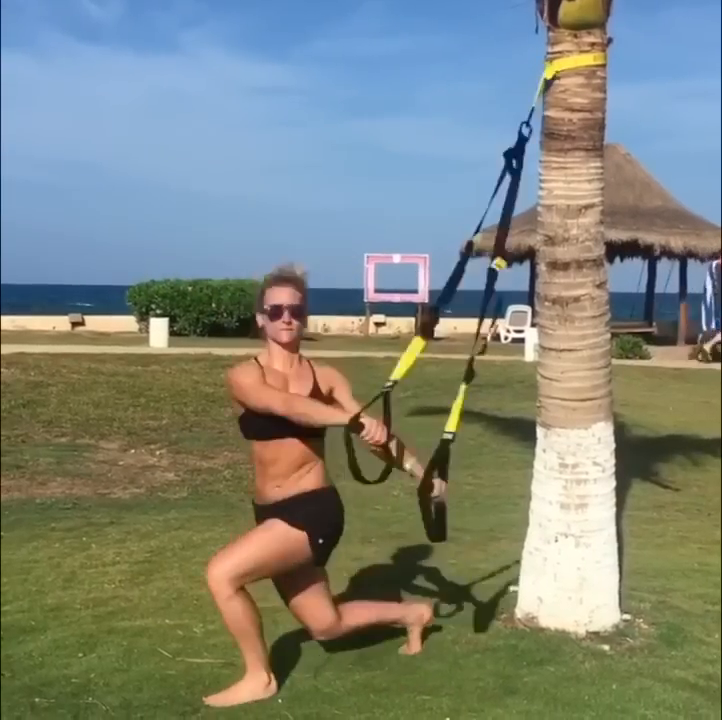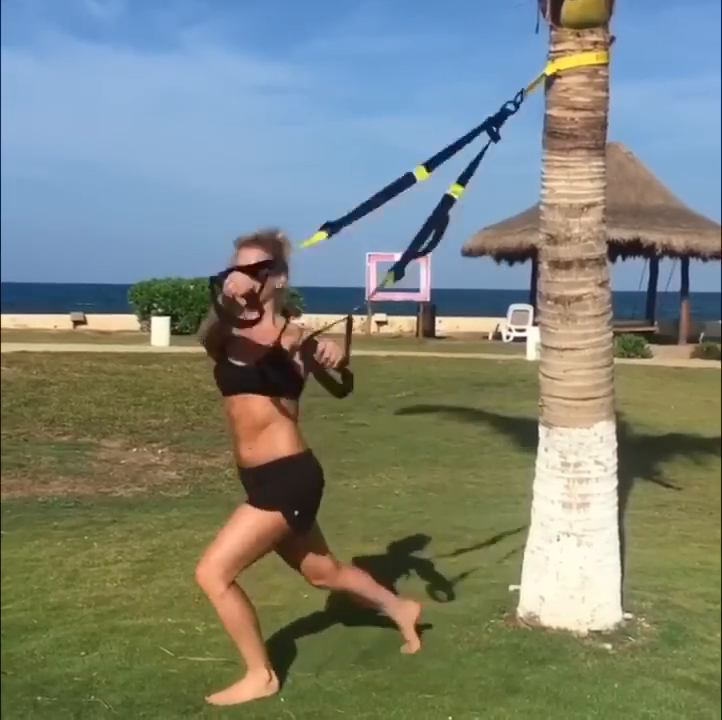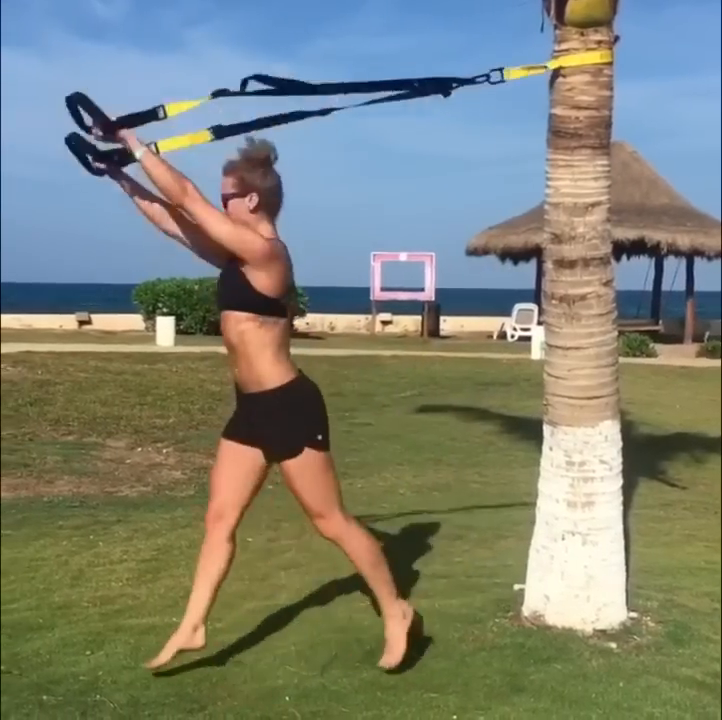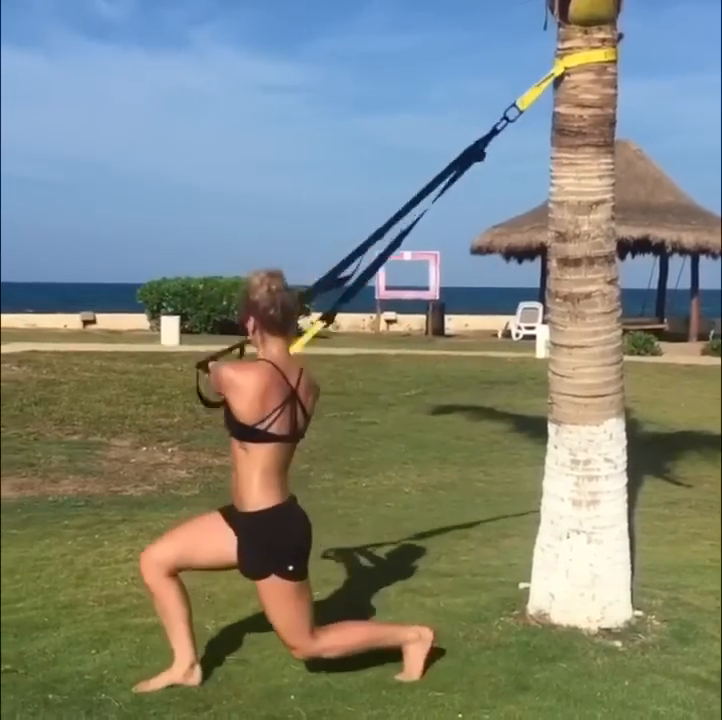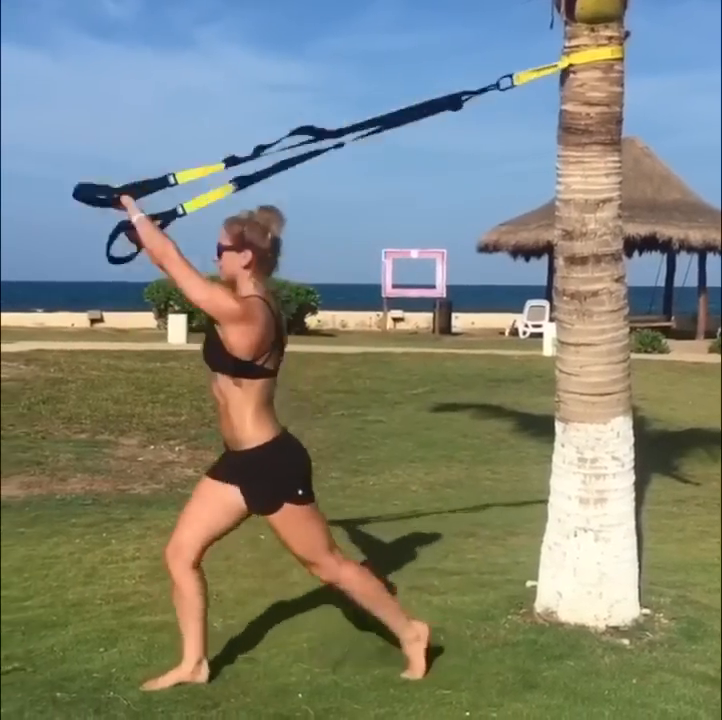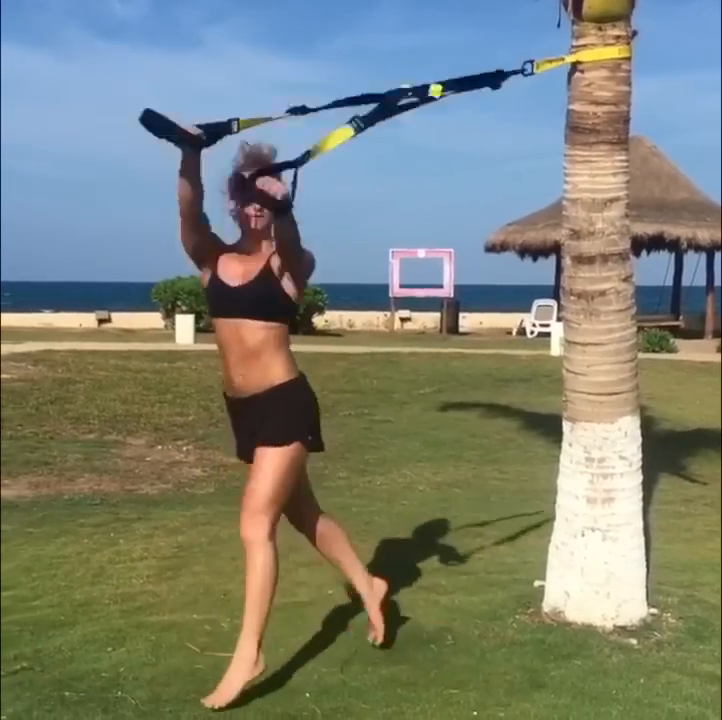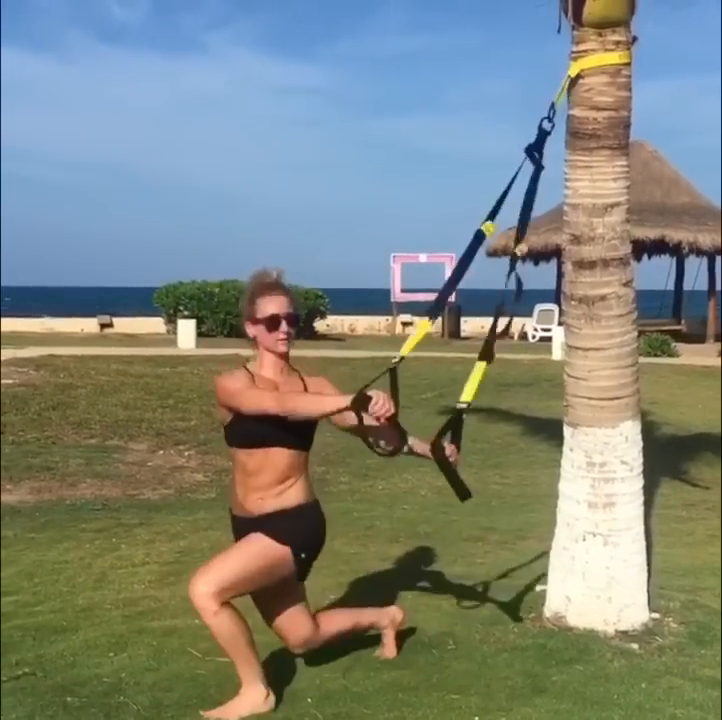
dt=0.3s
person 1, frame 1
left shoulder: (326, 376)
right shoulder: (242, 377)
left elbow: (370, 426)
right elbow: (286, 406)
left wrist: (415, 465)
right wrist: (351, 418)
left hip: (314, 508)
right hip: (273, 514)
left knee: (223, 574)
right knee: (326, 625)
left ankle: (258, 677)
right ankle: (413, 615)
person 1, frame 2
left shoulder: (297, 335)
right shoulder: (219, 335)
left elbow: (331, 367)
right elbow: (211, 332)
left wrist: (327, 353)
right wrist: (229, 299)
left hip: (289, 477)
right hip: (257, 481)
left knee: (212, 572)
right knee: (324, 571)
left ankle: (260, 675)
right ankle: (402, 610)
person 1, frame 3
left shoulder: (263, 250)
right shoulder: (236, 255)
left elbow: (186, 197)
right elbow: (176, 219)
left wrist: (138, 147)
right wrist: (122, 177)
left hip: (289, 405)
right hip: (250, 408)
left knee: (331, 521)
right knee: (219, 520)
left ankle: (395, 611)
right ankle: (191, 628)
person 1, frame 4
left shoulder: (242, 377)
right shoulder: (305, 383)
left elbow: (214, 370)
left wrist: (220, 366)
left hip: (269, 529)
right hip: (256, 517)
left knee: (305, 644)
right knee: (154, 562)
left ankle: (413, 637)
right ankle: (186, 664)
person 1, frame 5
left shoulder: (242, 311)
right shoulder: (253, 308)
left elbow: (175, 265)
right elbow: (185, 274)
left wrist: (134, 213)
right wrist: (142, 223)
left hip: (271, 464)
right hip: (242, 460)
left knee: (328, 564)
right knee: (179, 553)
left ankle: (408, 629)
right ankle: (192, 660)
person 1, frame 6
left shoulder: (291, 263)
right shoulder: (213, 260)
left elbow: (292, 245)
right elbow: (190, 220)
left wrist: (274, 201)
right wrist: (188, 166)
left hip: (285, 407)
right hip: (242, 412)
left knee: (256, 526)
right knee: (303, 514)
left ankle: (249, 656)
right ankle: (368, 587)
person 1, frame 7
left shoulder: (316, 386)
right shoulder: (231, 386)
left elbow: (370, 430)
right elbow: (282, 406)
left wrist: (420, 446)
right wrist: (352, 402)
left hip: (296, 523)
right hip: (248, 527)
left knee: (205, 589)
right knee: (302, 637)
right ankle: (386, 618)
